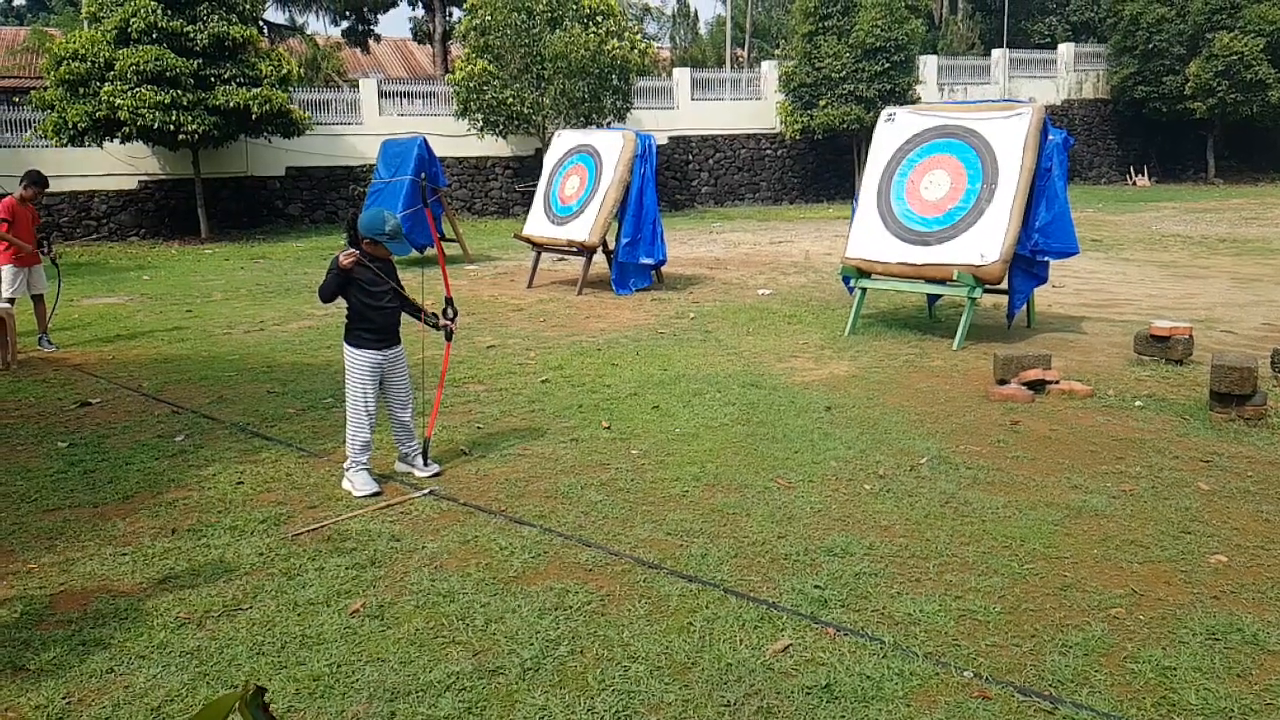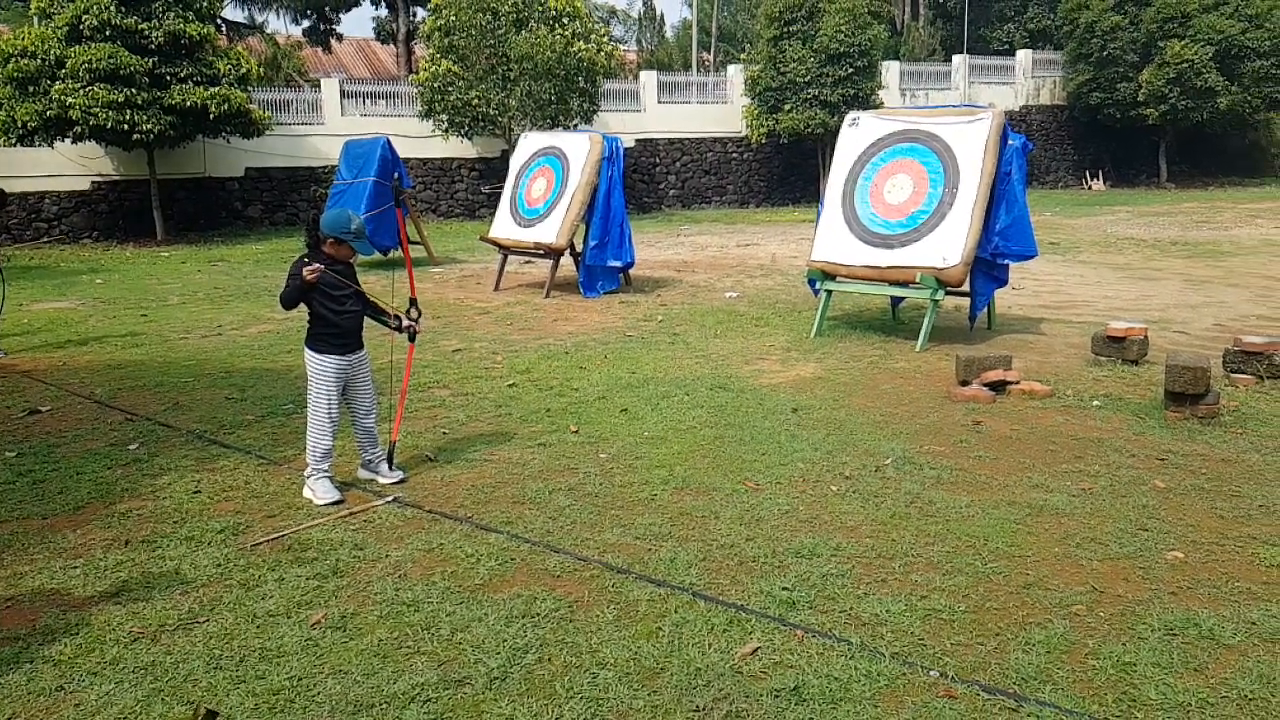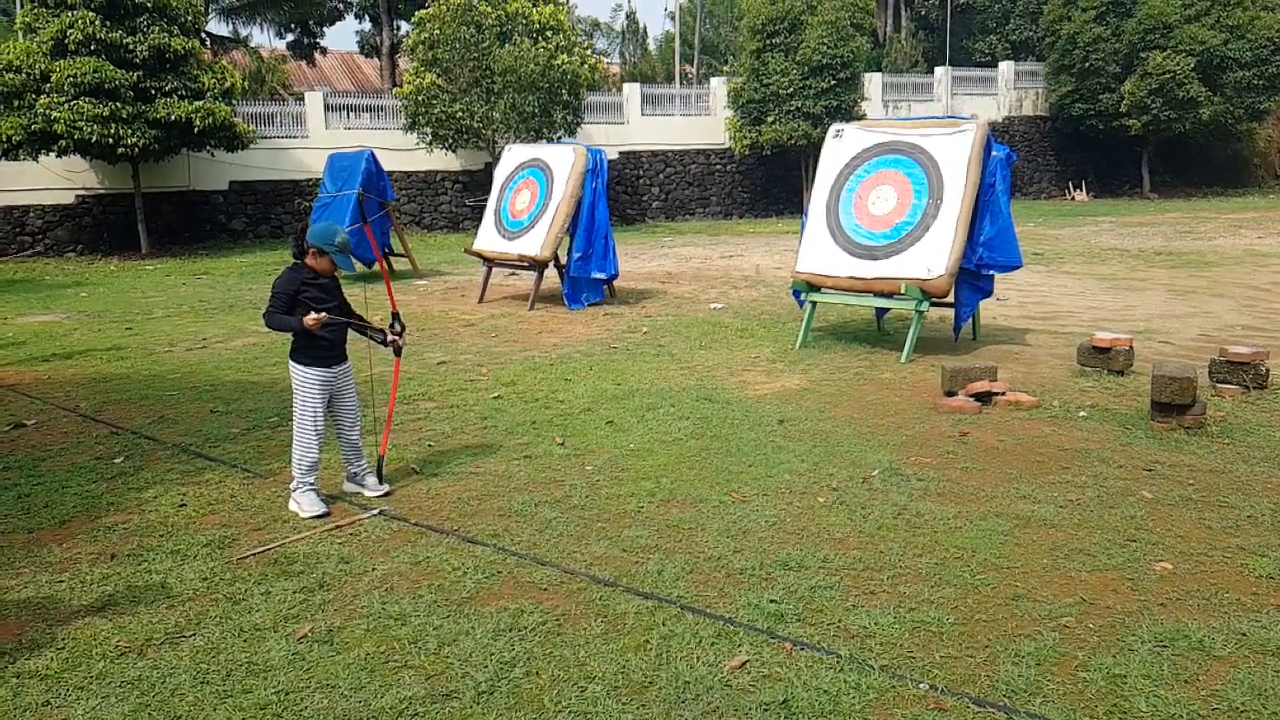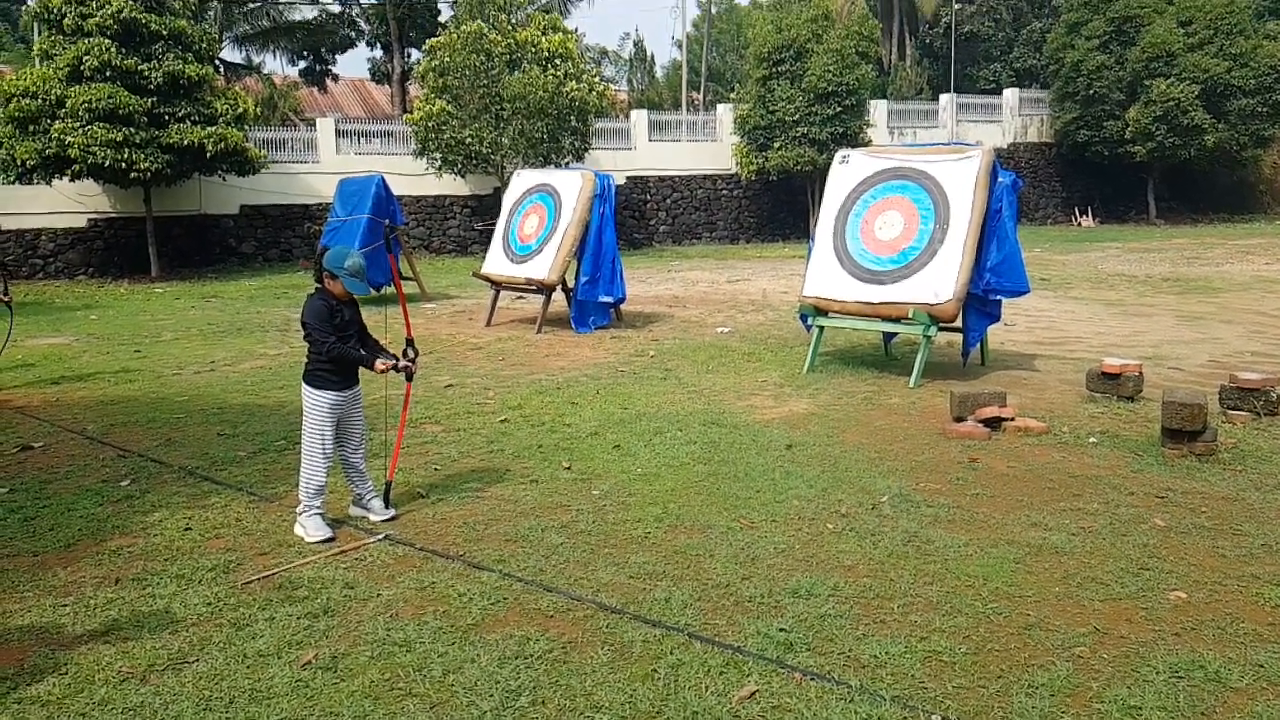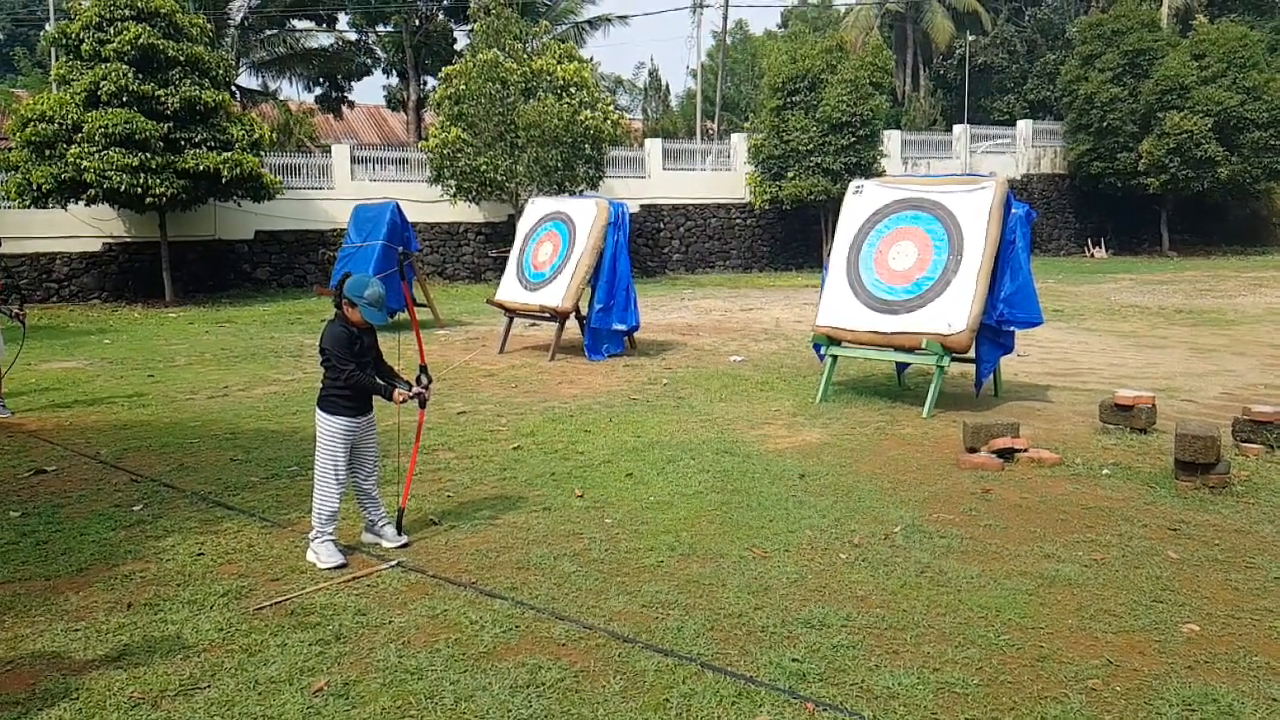
dt=1s
person 1, frame 1
left shoulder: (386, 265)
right shoulder: (348, 262)
left elbow: (403, 299)
right elbow: (326, 295)
left wrist: (433, 320)
right wrist: (341, 270)
left hip: (393, 347)
right hip: (362, 351)
left knee: (402, 406)
right knee: (362, 411)
left ankle: (410, 455)
right ankle: (356, 470)
person 1, frame 2
left shoulder: (346, 267)
right shoulder: (306, 265)
left elbow: (363, 302)
right elbow: (287, 302)
left wrist: (397, 322)
right wrist: (304, 283)
left hip: (356, 353)
right hip: (325, 356)
left knee: (365, 412)
right knee: (324, 418)
left ankle: (373, 462)
right ankle: (317, 477)
person 1, frame 3
left shoulder: (330, 280)
right shoulder: (291, 279)
left elbow: (348, 315)
right elbow: (271, 317)
left wrist: (382, 336)
right wrist: (302, 323)
left hip: (340, 365)
right hip: (309, 369)
left knee: (350, 424)
right knee: (310, 431)
left ankle: (357, 475)
right ankle: (302, 490)
person 1, frame 4
left shoulder: (349, 304)
right shoulder: (317, 307)
left elbow: (364, 338)
right elbow: (331, 348)
left wrist: (394, 361)
right wrist: (371, 362)
left hip: (350, 388)
right hip: (322, 391)
left knee: (354, 448)
right knee: (318, 453)
left ankle: (364, 499)
right ankle: (308, 514)
person 1, frame 5
left shoulder: (367, 330)
right shoulder: (336, 334)
left elbow: (379, 365)
right elbow: (350, 375)
left wrist: (407, 387)
right wrist: (389, 393)
left hip: (364, 415)
right hip: (336, 417)
left knee: (367, 475)
right knee: (331, 480)
left ankle: (377, 525)
right ankle: (321, 540)
